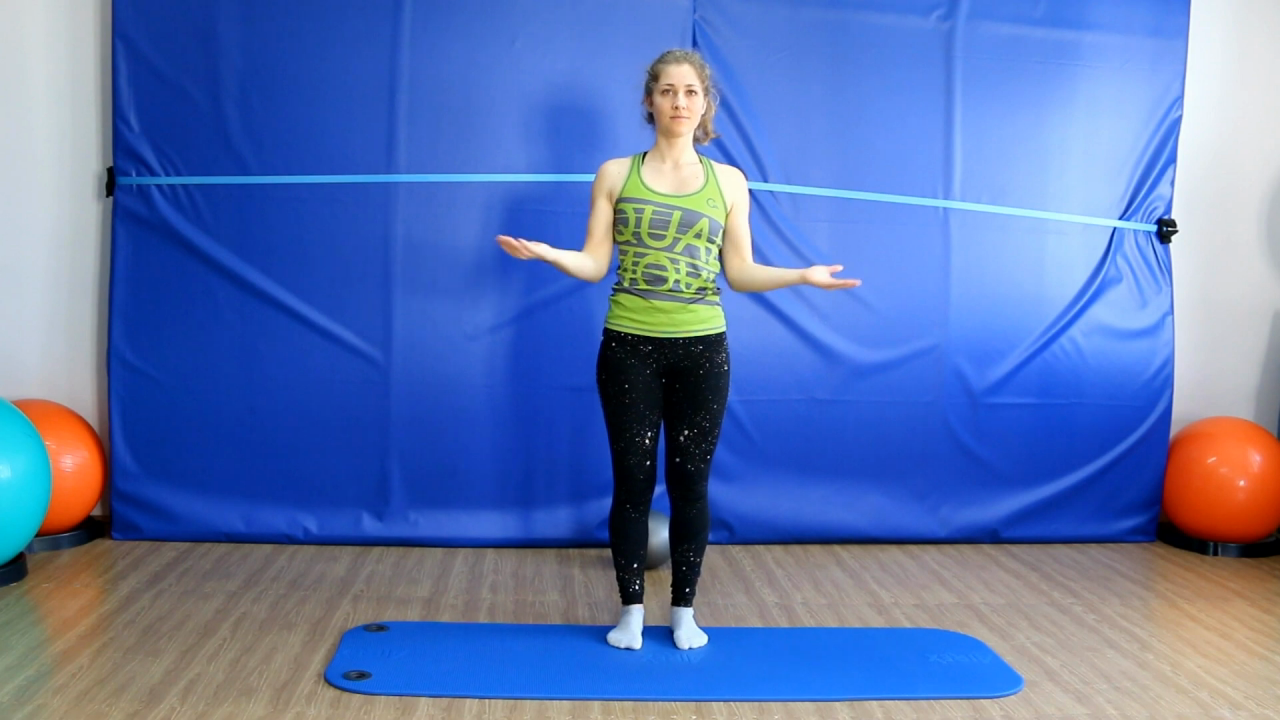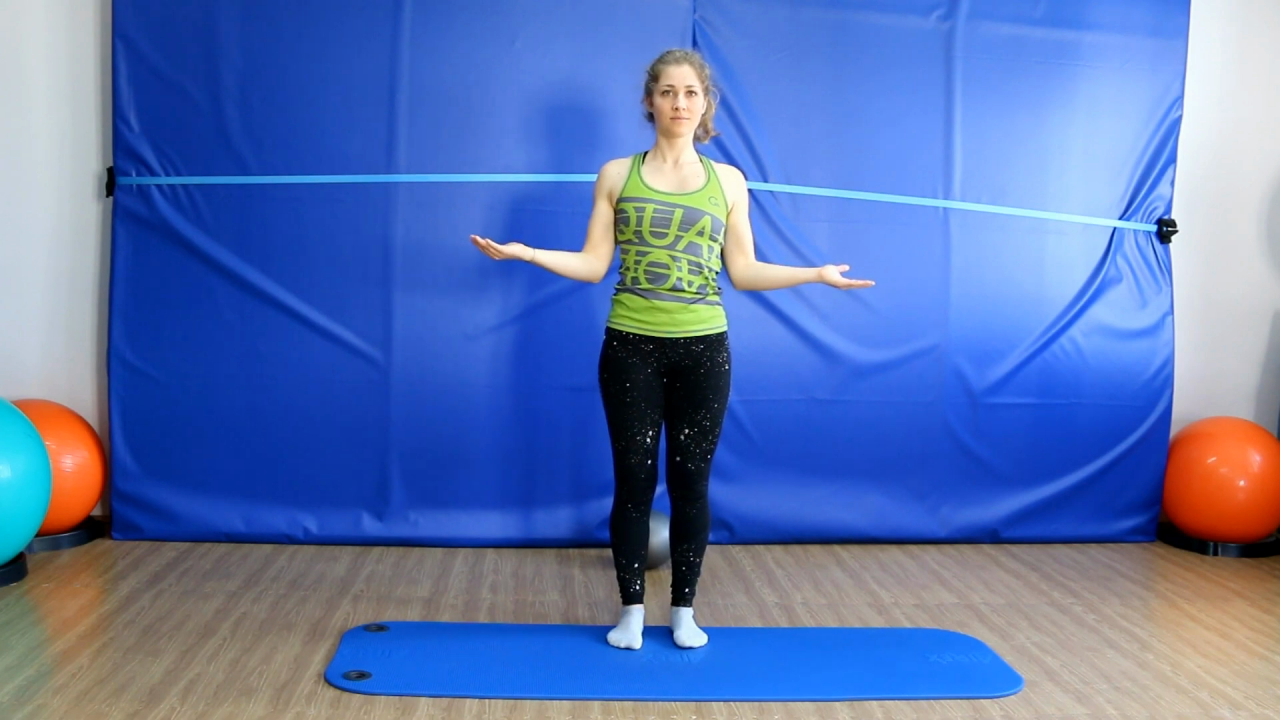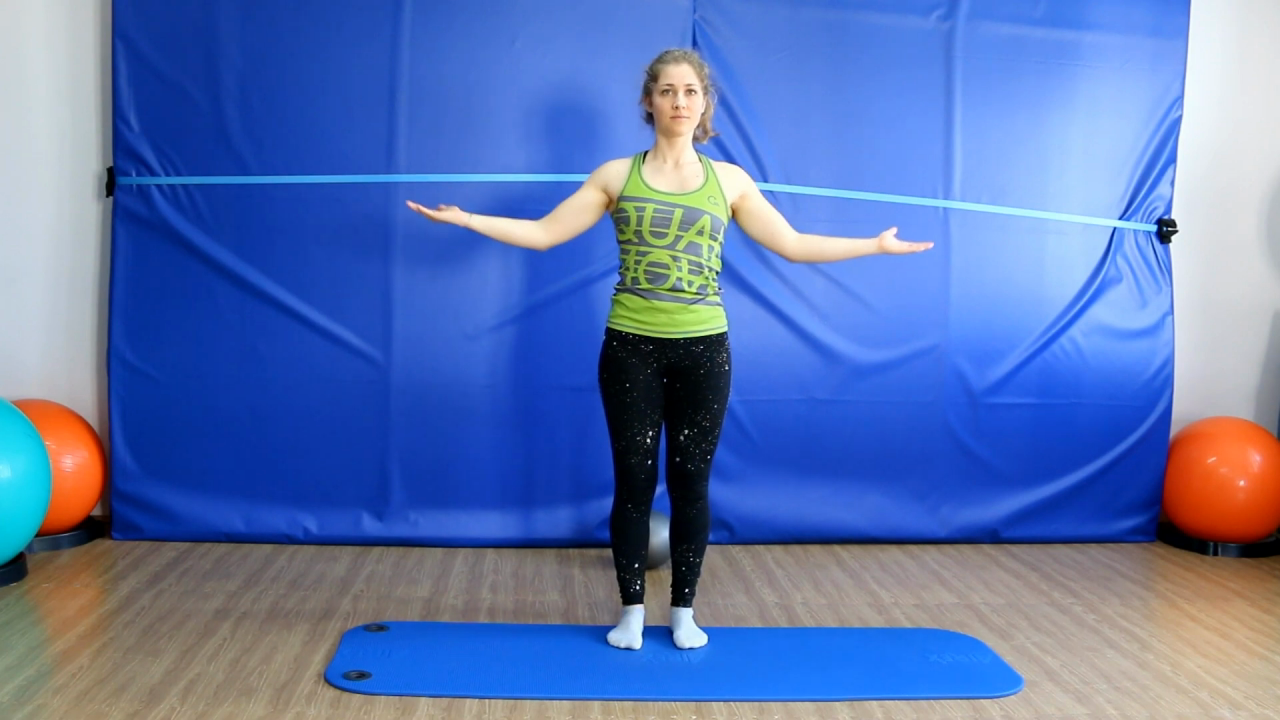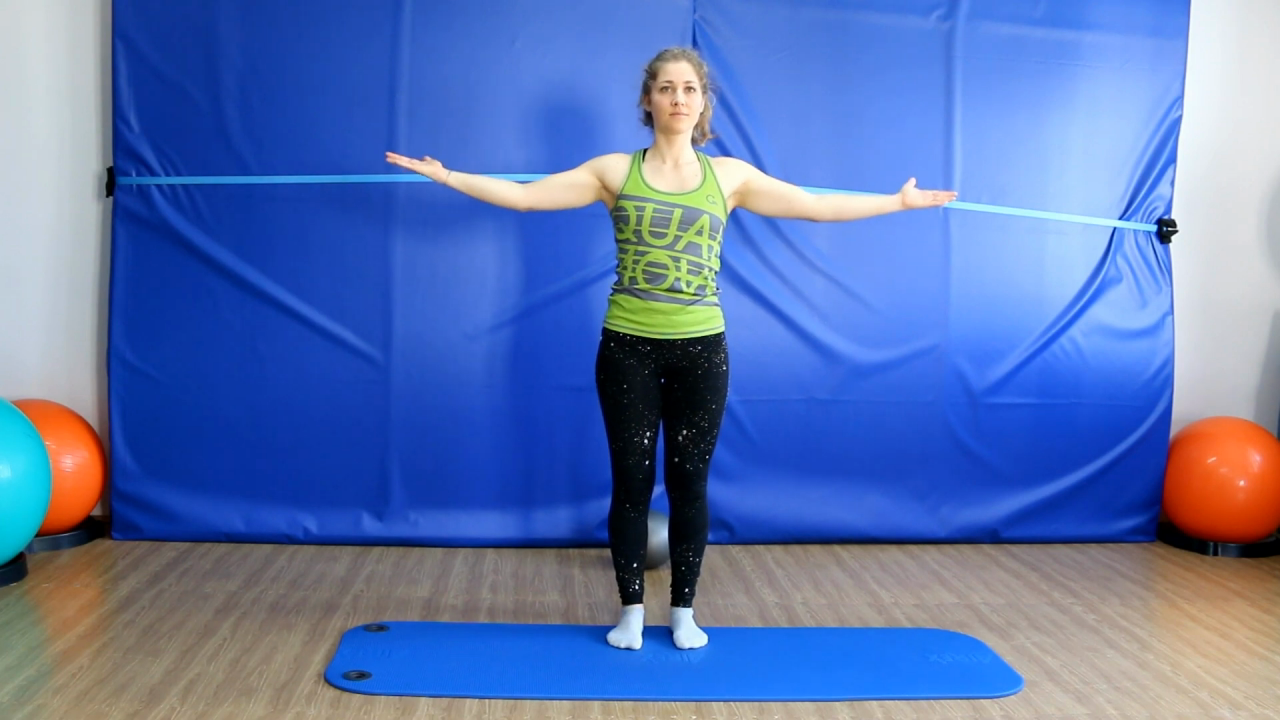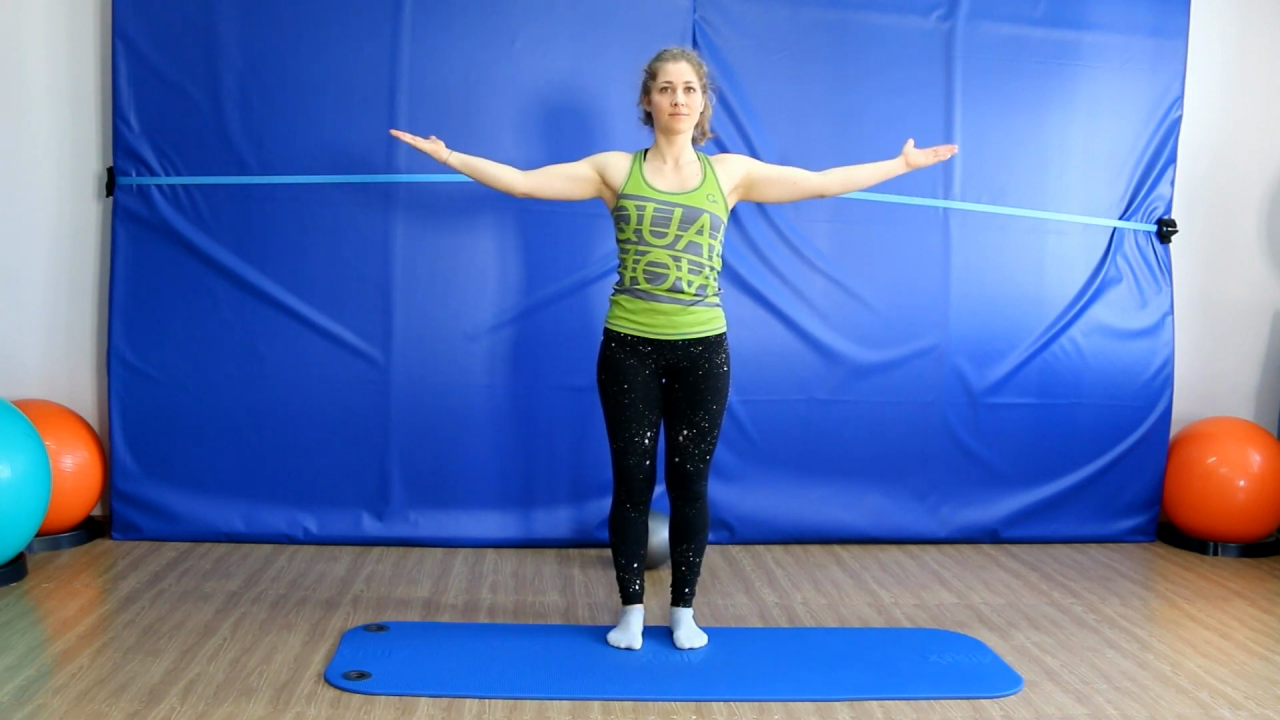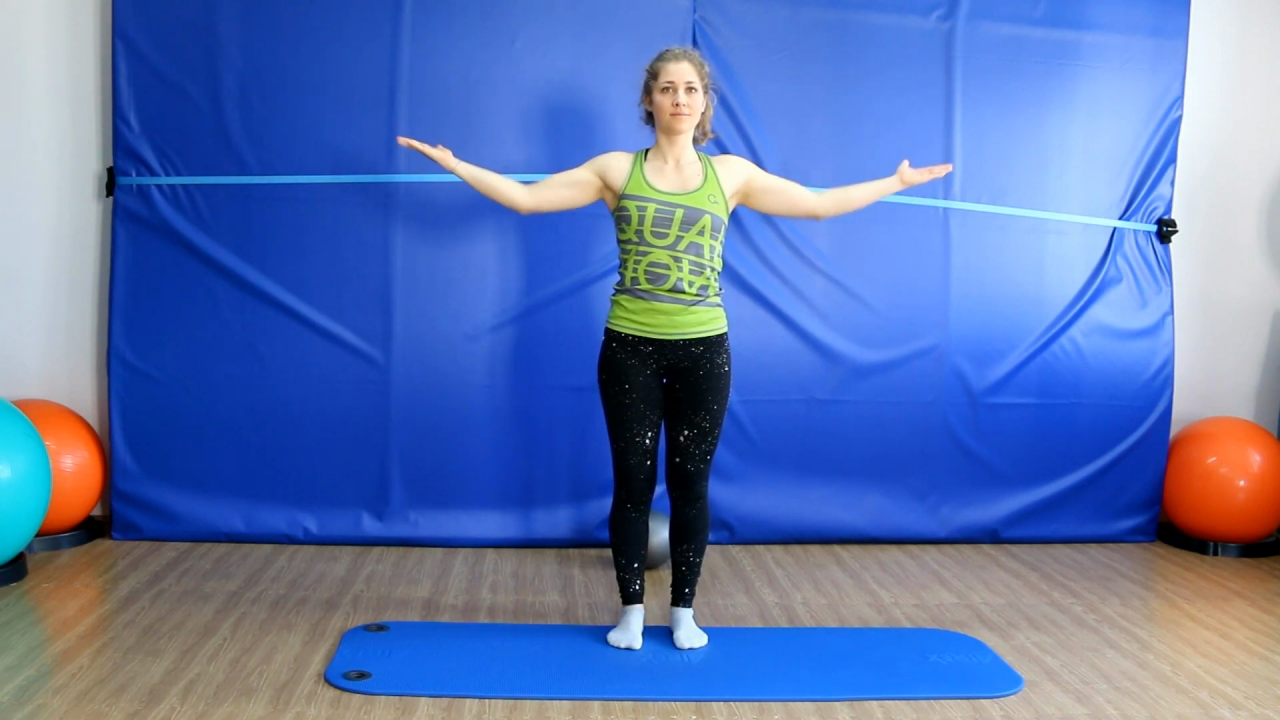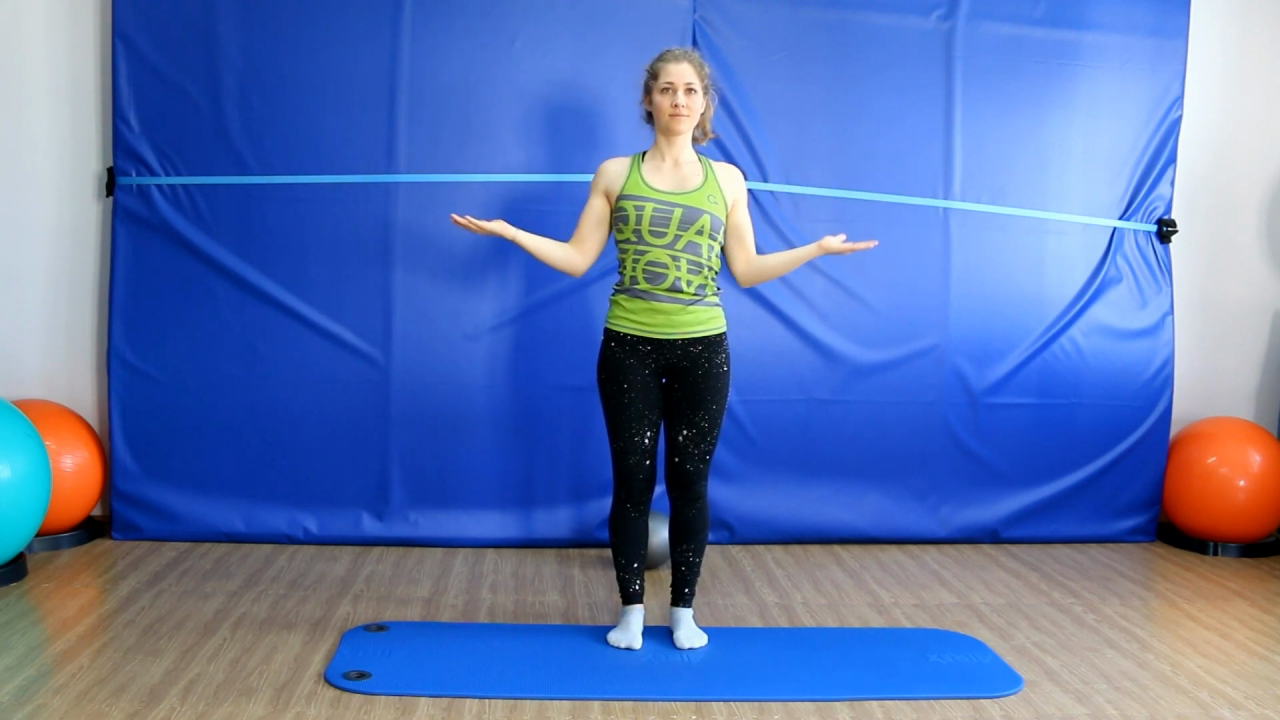
dt=0.7s
person 1, frame 1
left shoulder: (729, 182)
right shoulder: (615, 174)
left elbow: (740, 272)
right elbow: (593, 264)
left wrist: (802, 275)
right wrist: (545, 252)
left hip: (701, 348)
right hip: (629, 347)
left knee: (690, 482)
right knee: (632, 480)
left ankle: (683, 610)
right ankle: (631, 609)
person 1, frame 2
left shoulder: (728, 181)
right shoulder: (617, 175)
left elbow: (744, 271)
right elbow: (593, 264)
left wrist: (817, 274)
right wrist: (525, 252)
left hip: (703, 348)
right hip: (631, 347)
left knee: (691, 482)
right knee: (634, 480)
left ankle: (683, 610)
right ankle: (631, 609)
person 1, frame 3
left shoulder: (729, 180)
right shoulder: (616, 175)
left elbow: (794, 245)
right elbow: (543, 233)
left wrist: (874, 244)
right wrist: (467, 219)
left hip: (703, 348)
right hip: (631, 347)
left knee: (691, 482)
right knee: (634, 481)
left ankle: (684, 610)
right ankle: (631, 609)
person 1, frame 4
left shoulder: (730, 175)
right shoulder: (614, 170)
left elbow: (817, 206)
right elbow: (523, 195)
left wrist: (898, 201)
right wrist: (446, 176)
left hip: (701, 348)
right hip: (628, 348)
left knee: (689, 482)
right knee: (631, 481)
left ankle: (683, 610)
right ankle: (631, 609)
person 1, frame 5
left shoulder: (731, 172)
right shoulder: (614, 168)
left elbow: (824, 183)
right elbow: (522, 181)
left wrist: (902, 164)
right wrist: (449, 156)
left hip: (702, 348)
right hip: (629, 348)
left knee: (689, 482)
right knee: (632, 481)
left ankle: (683, 610)
right ankle: (631, 609)
person 1, frame 6
left shoulder: (732, 174)
right shoulder: (615, 169)
left elbow: (819, 203)
right elbow: (525, 197)
left wrist: (896, 182)
right wrist: (454, 164)
left hip: (703, 349)
right hip: (630, 348)
left knee: (690, 482)
right knee: (632, 481)
left ankle: (683, 610)
right ankle: (631, 609)
person 1, frame 7
left shoulder: (727, 179)
right shoulder: (615, 173)
left elbow: (746, 270)
right elbow: (578, 259)
left wrist: (818, 249)
right wrist: (510, 232)
left hip: (703, 349)
right hip: (629, 347)
left knee: (689, 482)
right knee: (632, 481)
left ankle: (683, 611)
right ankle: (631, 610)
